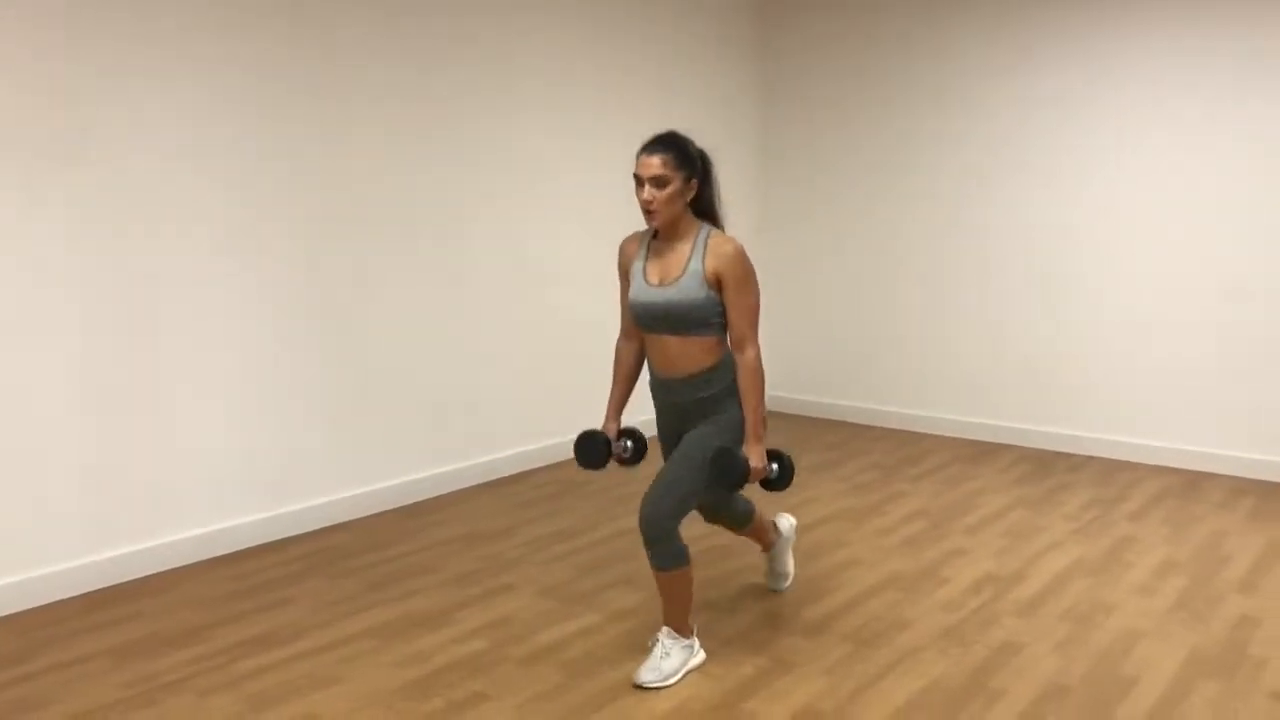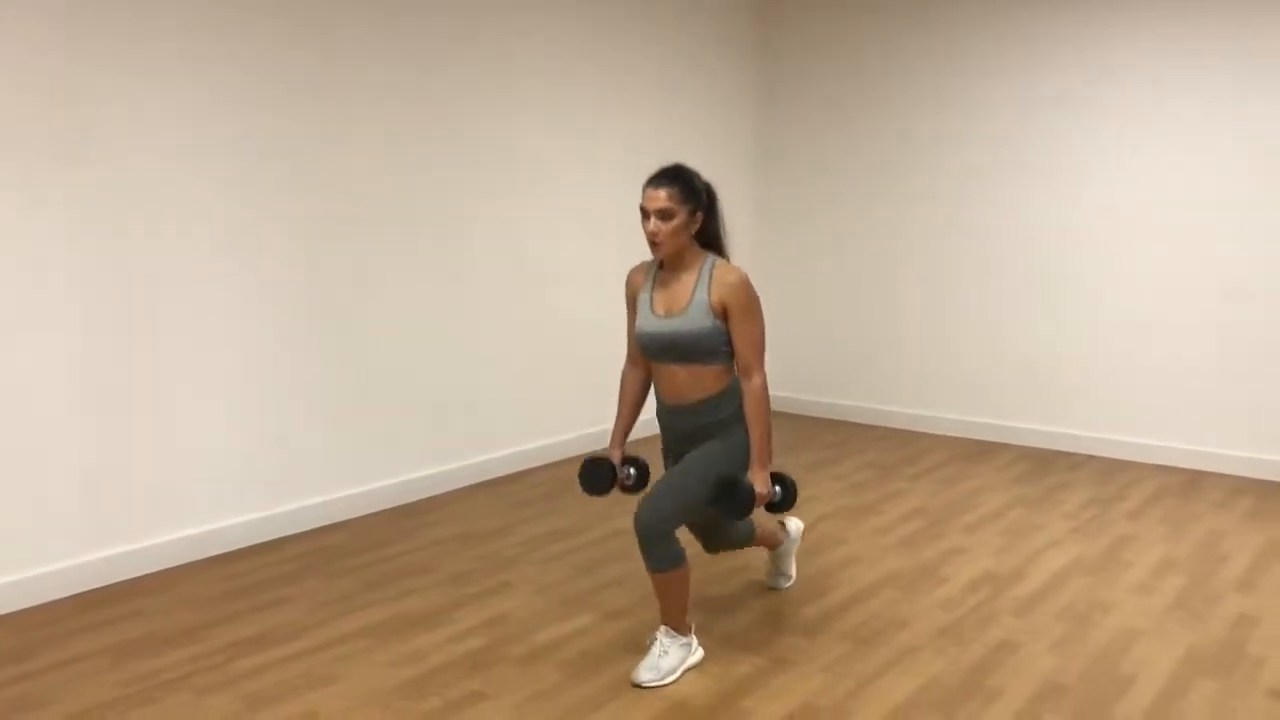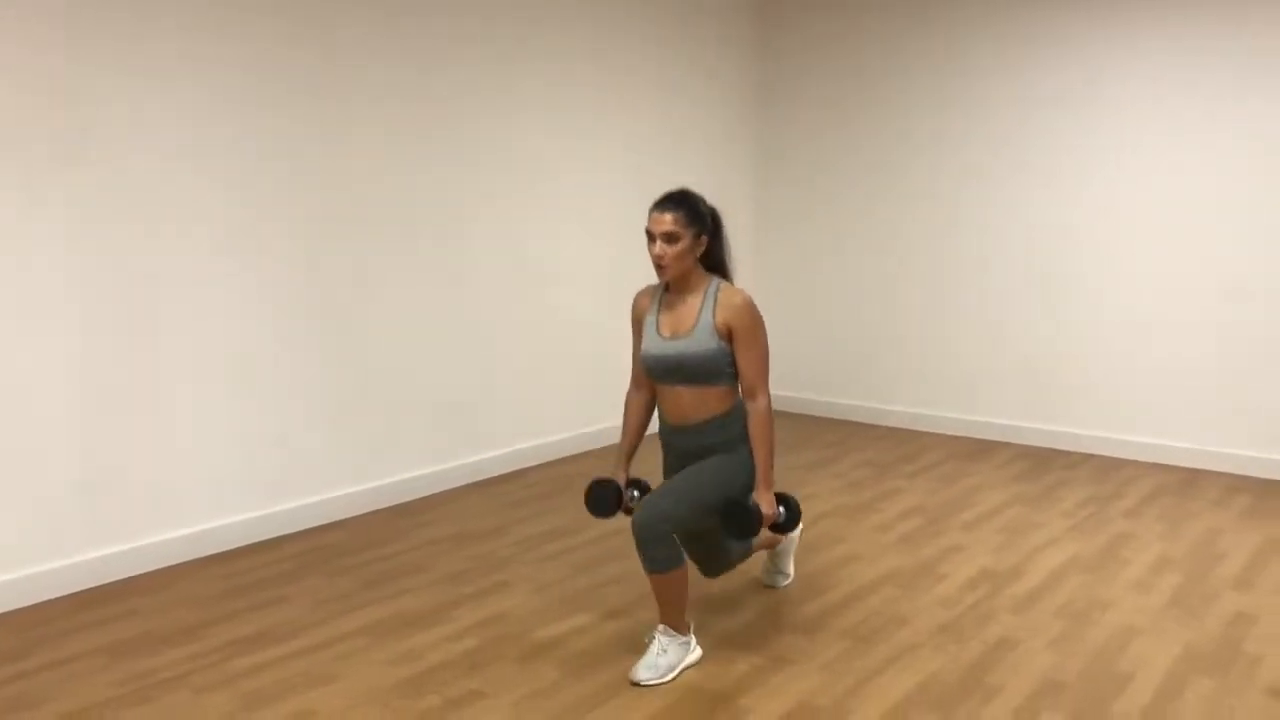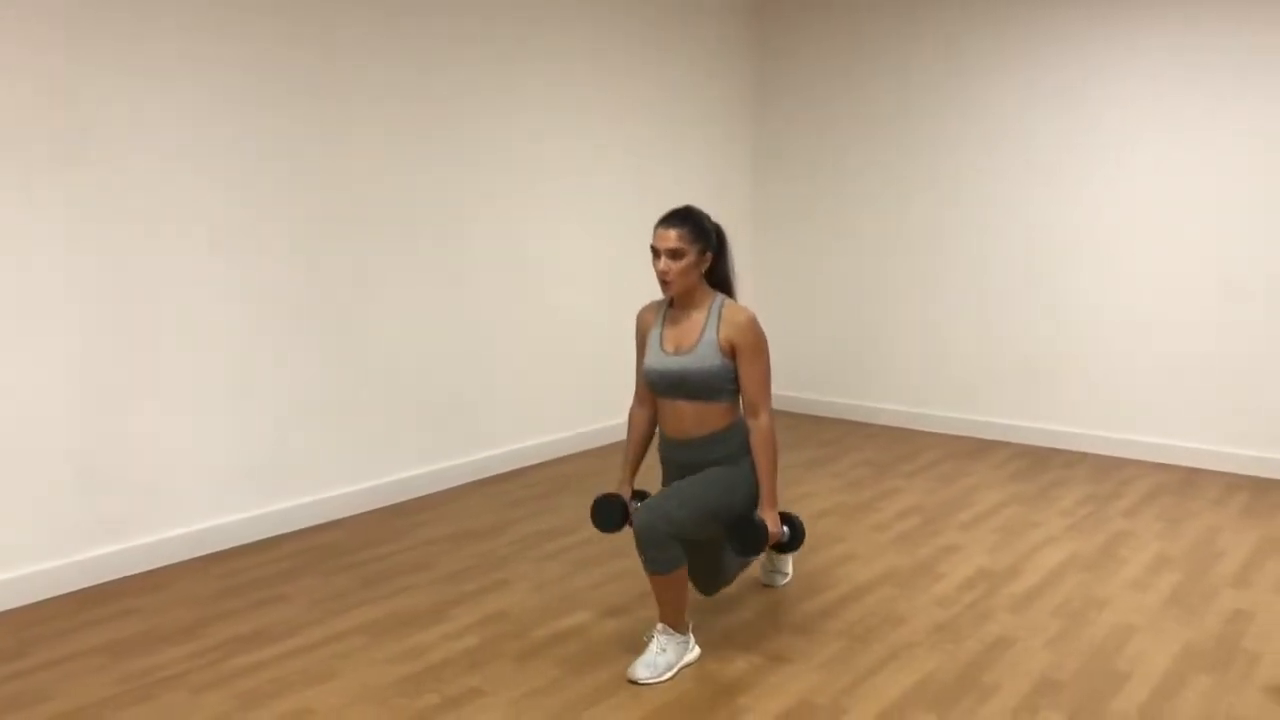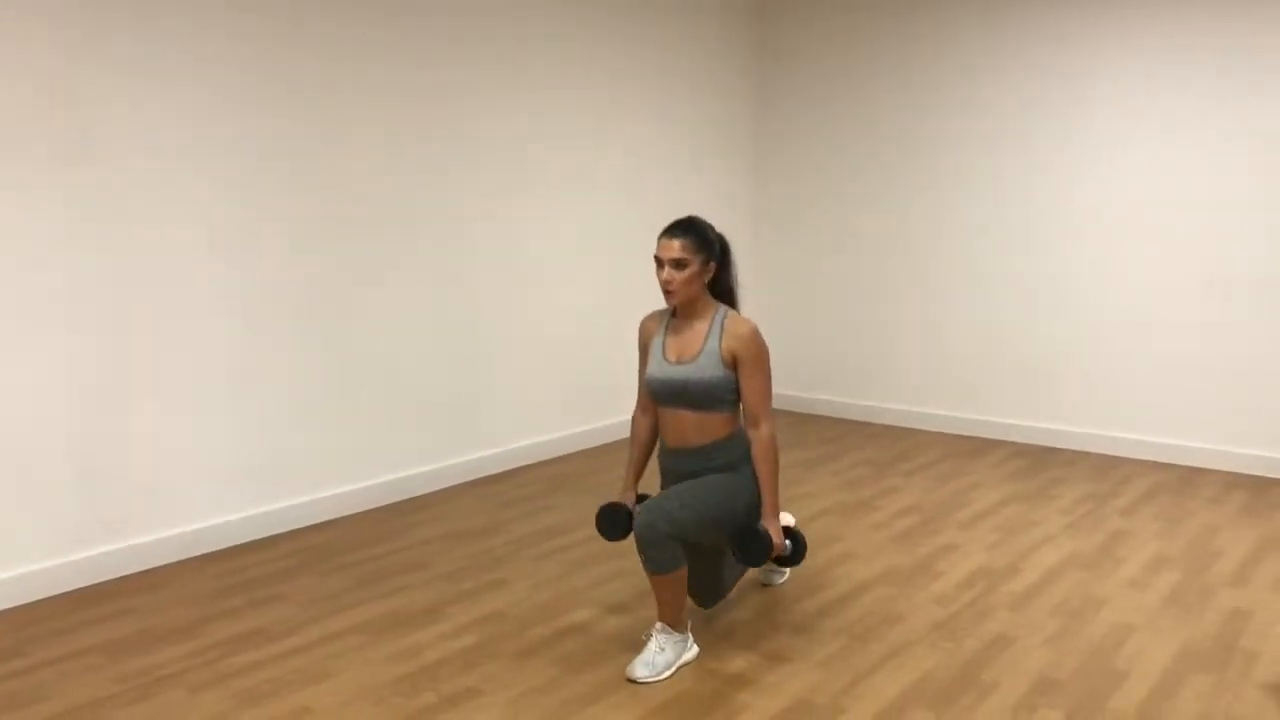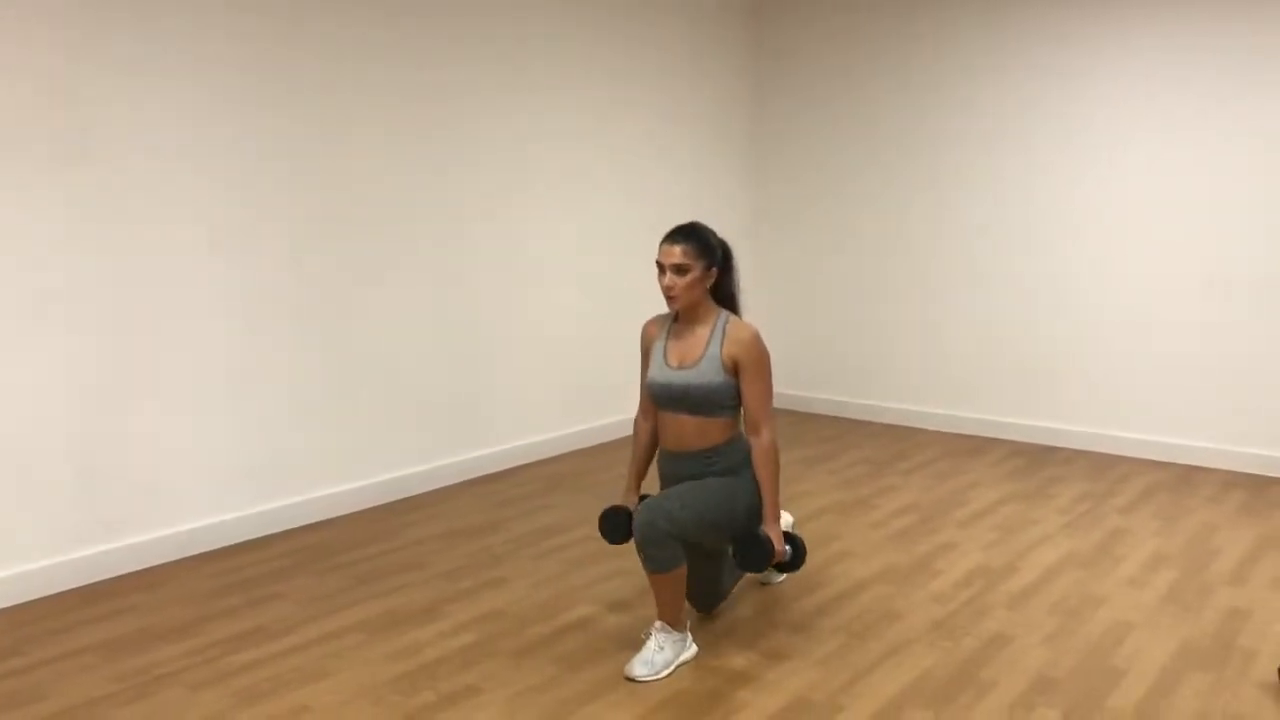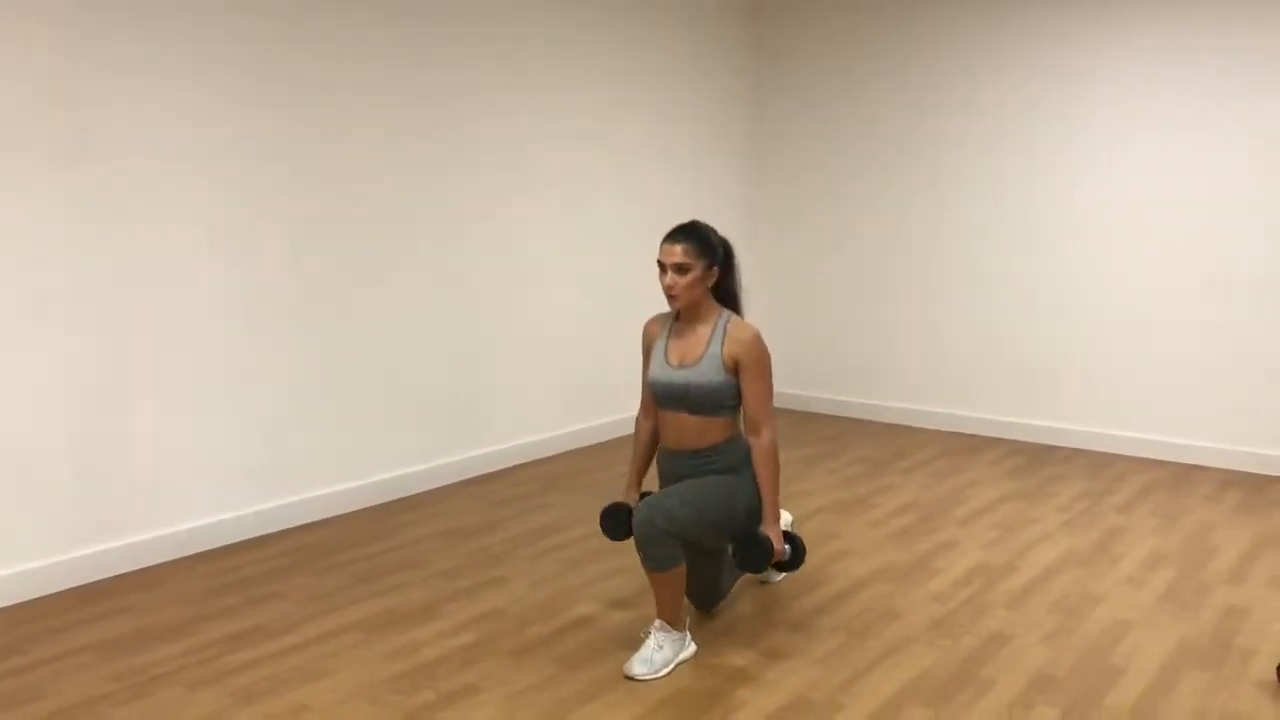
dt=0.1s
person 1, frame 1
left shoulder: (724, 253)
right shoulder: (631, 251)
left elbow: (747, 350)
right elbow: (630, 339)
left wrist: (754, 438)
right wrist: (612, 416)
left hip: (720, 407)
right hip: (669, 410)
left knee: (657, 515)
right knee: (714, 508)
left ankle: (680, 640)
right ankle: (776, 532)
person 1, frame 2
left shoulder: (729, 283)
right shoulder: (638, 280)
left elbow: (753, 378)
right elbow: (636, 367)
left wrist: (759, 464)
right wrist: (618, 441)
left hip: (726, 431)
right hip: (676, 433)
left knee: (652, 520)
right knee: (713, 533)
left ankle: (678, 638)
right ankle: (781, 536)
person 1, frame 3
left shoulder: (735, 306)
right shoulder: (644, 303)
left elbow: (757, 399)
right elbow: (640, 388)
left wrist: (764, 487)
right wrist: (622, 464)
left hip: (731, 451)
right hip: (679, 453)
left knee: (651, 520)
right knee: (711, 559)
left ankle: (675, 638)
right ankle: (772, 540)
person 1, frame 4
left shoulder: (737, 323)
right shoulder: (648, 318)
left elbow: (759, 416)
right elbow: (644, 404)
left wrist: (769, 505)
right wrist: (625, 479)
left hip: (732, 465)
right hip: (679, 465)
left knee: (652, 523)
right knee: (709, 578)
left ankle: (674, 637)
right ankle: (769, 547)
person 1, frame 5
left shoulder: (740, 333)
right shoulder: (651, 328)
left elbow: (760, 426)
right elbow: (645, 412)
left wrist: (769, 513)
right wrist: (628, 486)
left hip: (731, 474)
right hip: (678, 475)
left knee: (653, 522)
right knee: (707, 591)
left ankle: (673, 637)
person 1, frame 6
left shoulder: (741, 339)
right shoulder: (653, 332)
left elbow: (761, 433)
right elbow: (647, 416)
left wrist: (769, 519)
right wrist: (630, 490)
left hip: (732, 478)
right hip: (677, 477)
left knee: (653, 522)
right knee: (706, 597)
left ankle: (672, 635)
person 1, frame 7
left shoulder: (742, 339)
right shoulder: (654, 331)
left elbow: (761, 433)
right elbow: (648, 415)
left wrist: (769, 519)
right wrist: (631, 487)
left hip: (730, 478)
right hip: (677, 476)
left knee: (652, 520)
right knee: (706, 596)
left ankle: (671, 634)
